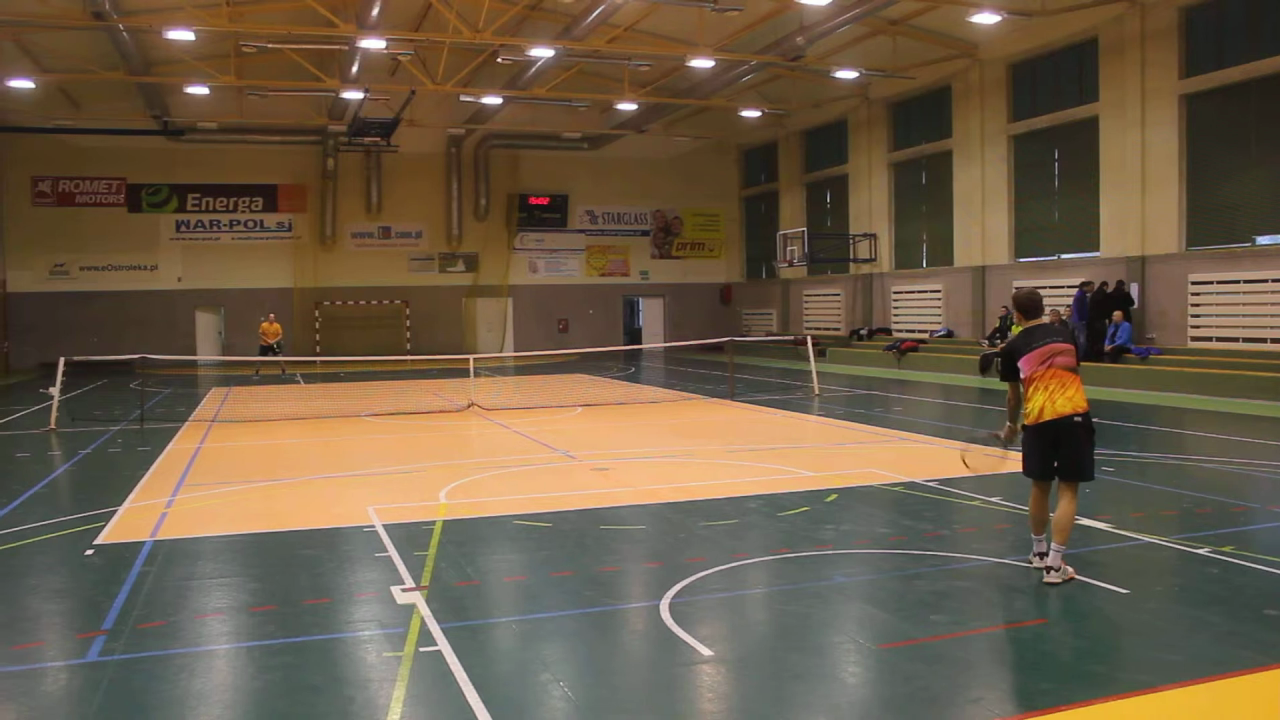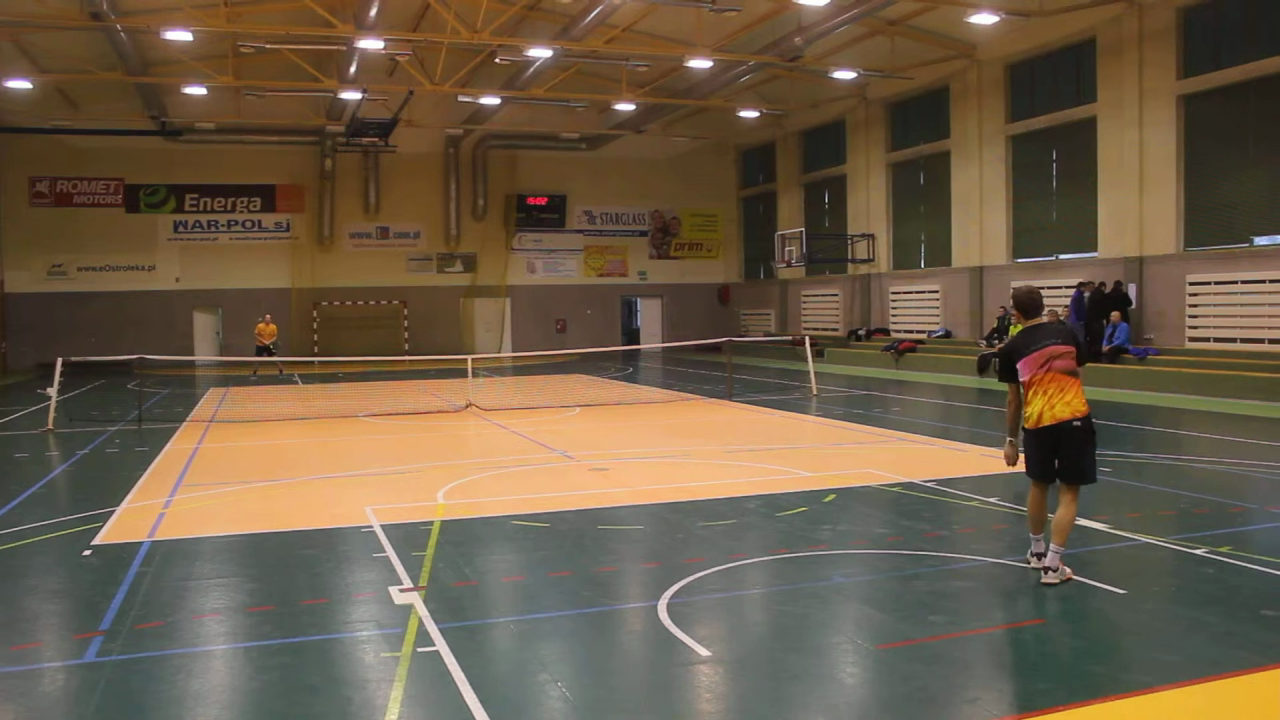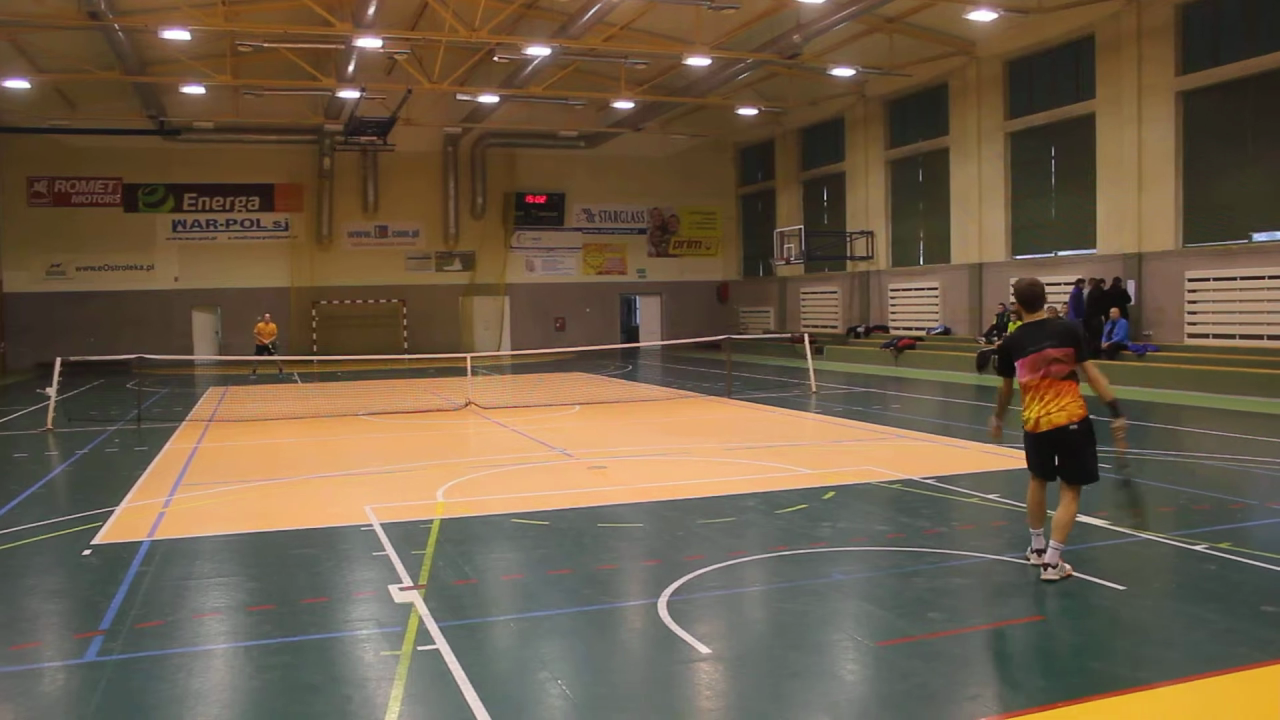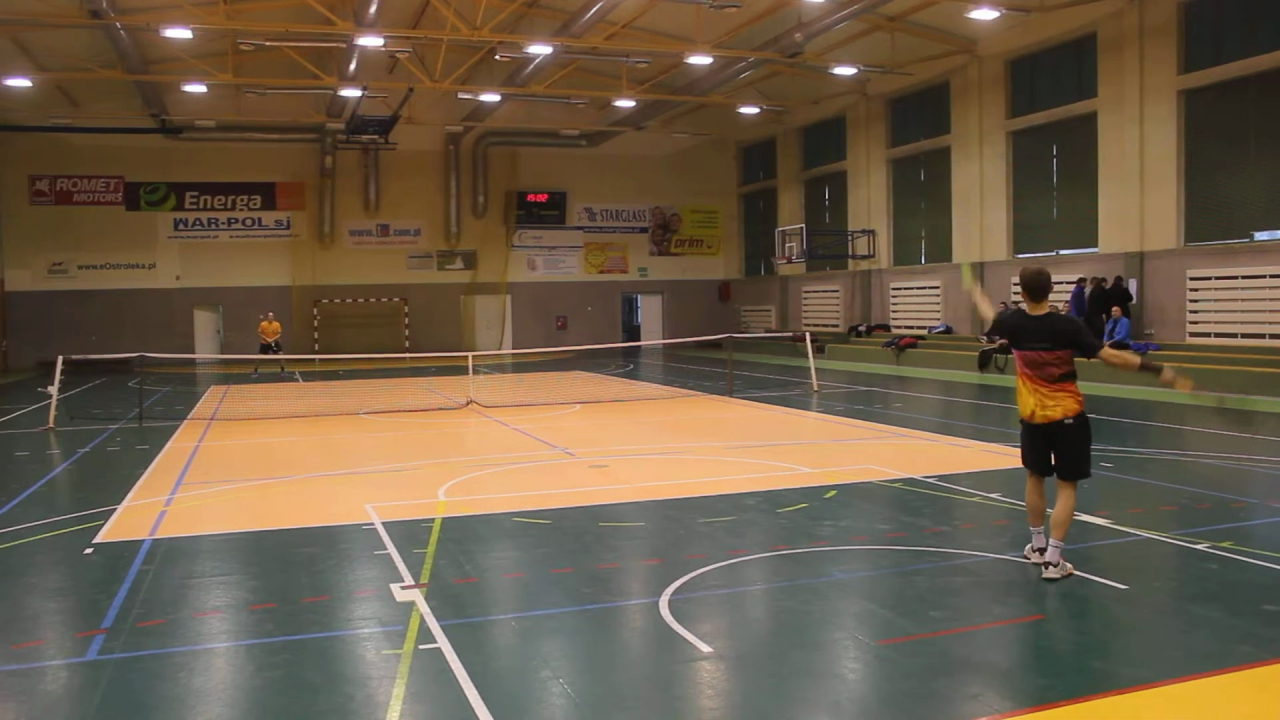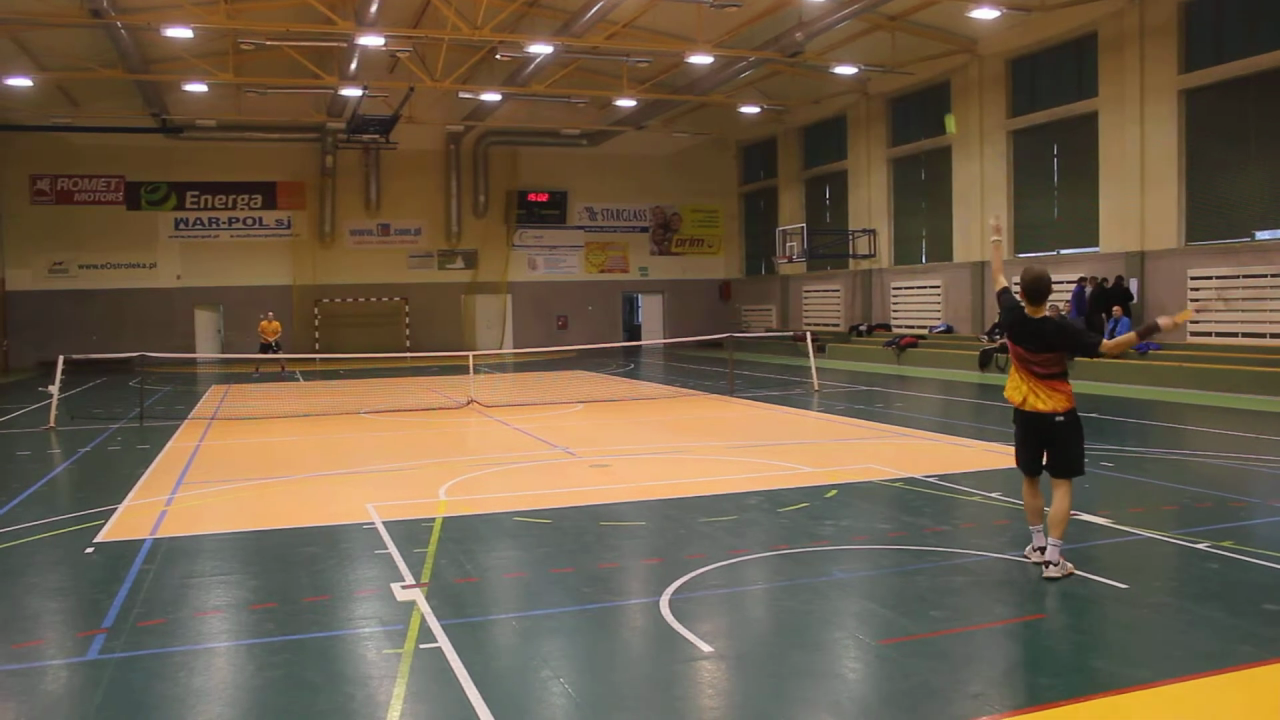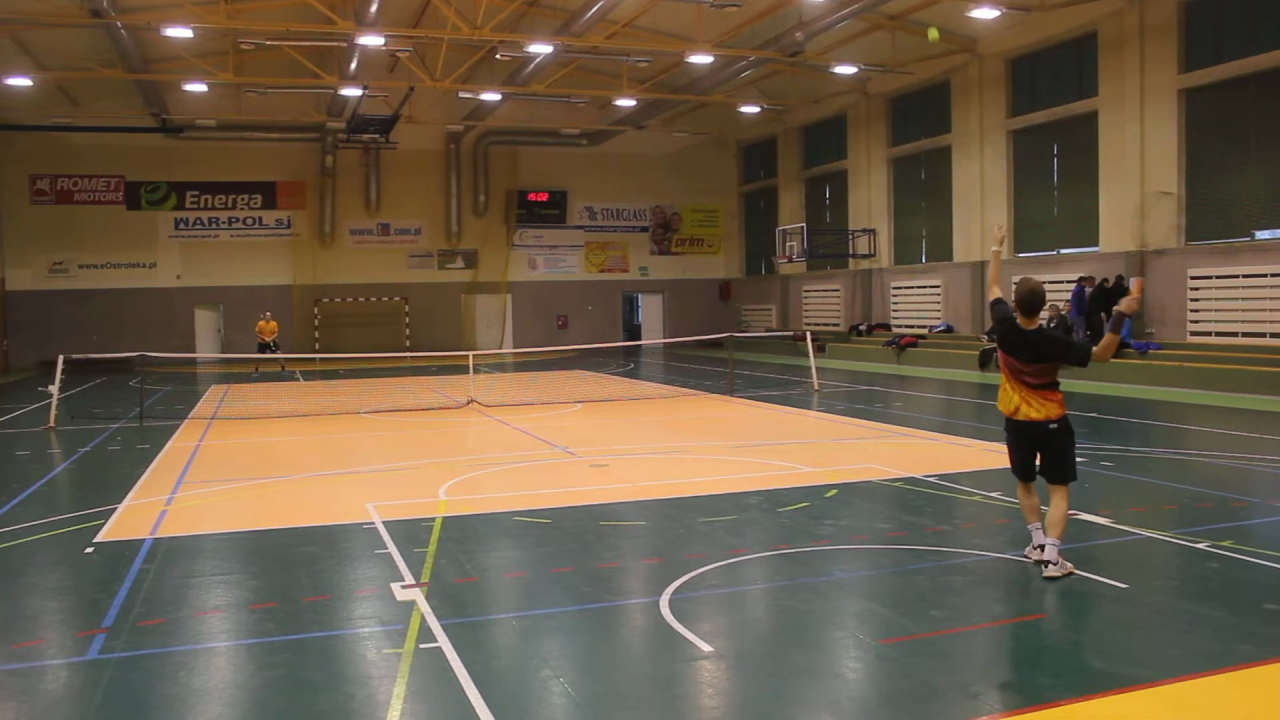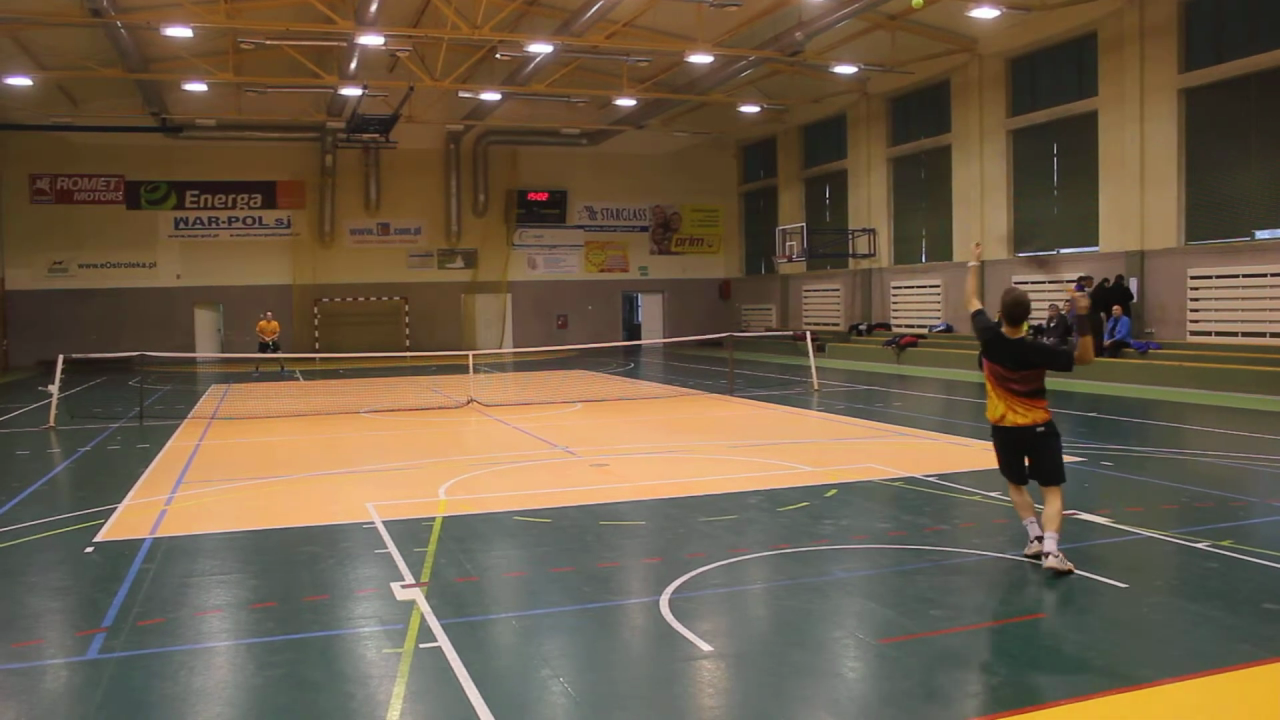
dt=0.2s
person 1, frame 1
left shoulder: (1013, 347)
right shoulder: (1065, 335)
left elbow: (1014, 395)
left wrist: (1011, 425)
left hip: (1039, 420)
right hip: (1074, 415)
left knee: (1040, 487)
right knee: (1068, 490)
left ankle: (1039, 552)
right ankle: (1054, 564)
person 1, frame 2
left shoulder: (1012, 348)
right shoulder: (1067, 335)
left elbow: (1014, 399)
left wrist: (1011, 440)
left hip: (1038, 423)
right hip: (1074, 418)
left knee: (1039, 487)
right knee: (1069, 492)
left ankle: (1037, 552)
right ankle: (1052, 565)
person 1, frame 3
left shoulder: (1011, 343)
right shoulder: (1069, 330)
left elbow: (1007, 388)
right elbow: (1090, 373)
left wrist: (997, 417)
right wrist: (1116, 412)
left hip: (1036, 423)
right hip: (1072, 419)
left knee: (1037, 480)
right knee: (1070, 489)
left ankle: (1037, 548)
right ankle: (1052, 561)
person 1, frame 4
left shoulder: (1013, 323)
right shoulder: (1067, 326)
left elbow: (990, 318)
right elbow: (1109, 356)
left wrist: (976, 294)
right wrist: (1156, 368)
left hip: (1032, 418)
right hip: (1068, 414)
left knee: (1035, 478)
right knee: (1066, 485)
left ankle: (1037, 546)
right ankle: (1053, 559)
person 1, frame 5
left shoulder: (1012, 318)
right shoulder: (1064, 331)
left elbow: (999, 277)
right elbow: (1110, 347)
left wrist: (996, 239)
right wrist: (1152, 327)
left hip: (1026, 414)
right hip: (1060, 414)
left knee: (1031, 480)
right knee: (1061, 483)
left ankle: (1038, 546)
right ankle: (1053, 557)
person 1, frame 6
left shoulder: (1004, 328)
right shoulder: (1052, 343)
left elbow: (993, 288)
right elbow: (1100, 354)
left wrist: (997, 247)
right wrist: (1119, 318)
left hip: (1017, 421)
right hip: (1051, 421)
left knee: (1025, 483)
right knee: (1058, 489)
left ankle: (1038, 544)
right ankle: (1050, 556)
person 1, frame 7
left shoulder: (989, 338)
right shoulder: (1037, 351)
left elbow: (972, 300)
right elbow: (1084, 357)
left wrist: (974, 263)
right wrist: (1082, 320)
left hip: (1003, 427)
right hip: (1038, 427)
left knee: (1016, 484)
right knee: (1052, 491)
left ankle: (1035, 538)
right ankle: (1052, 550)
